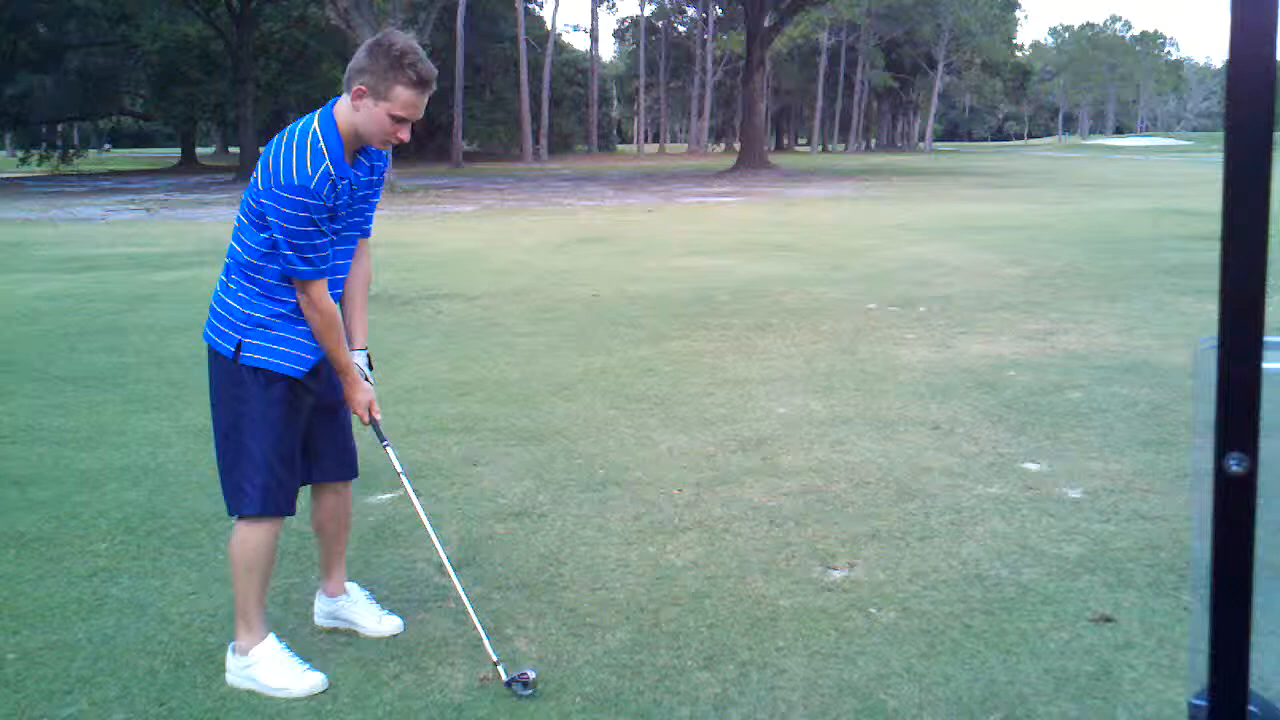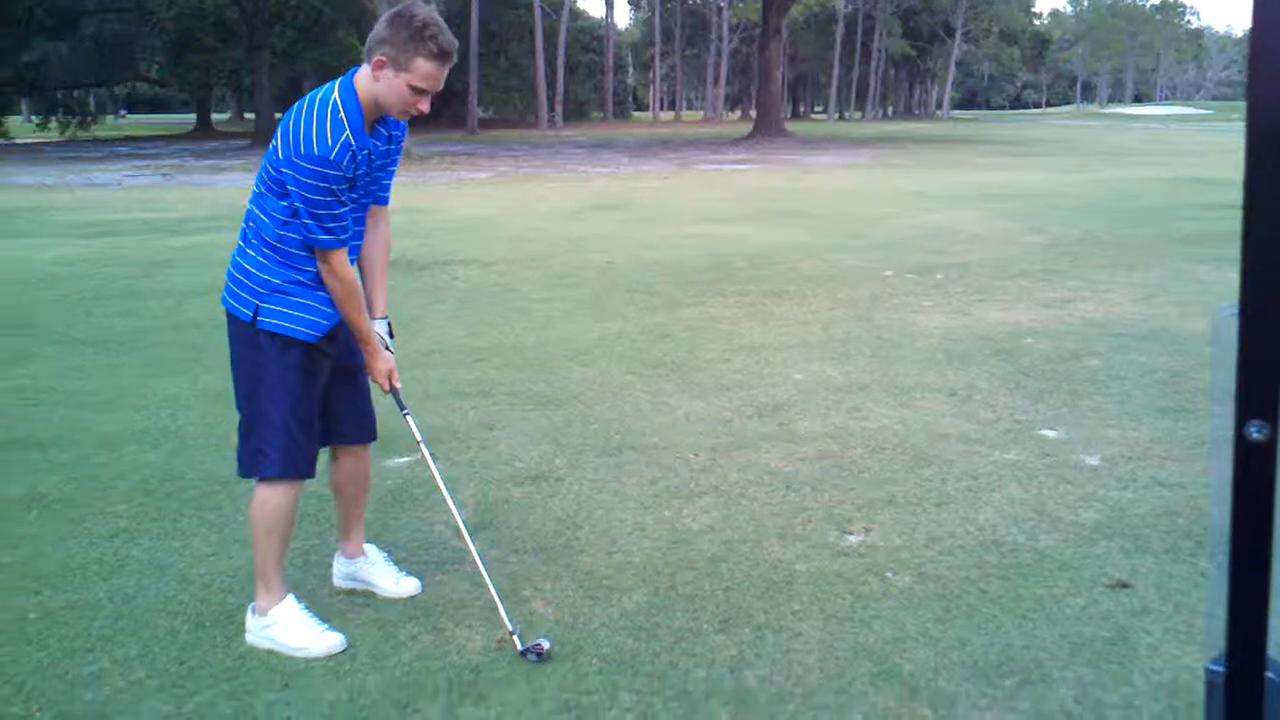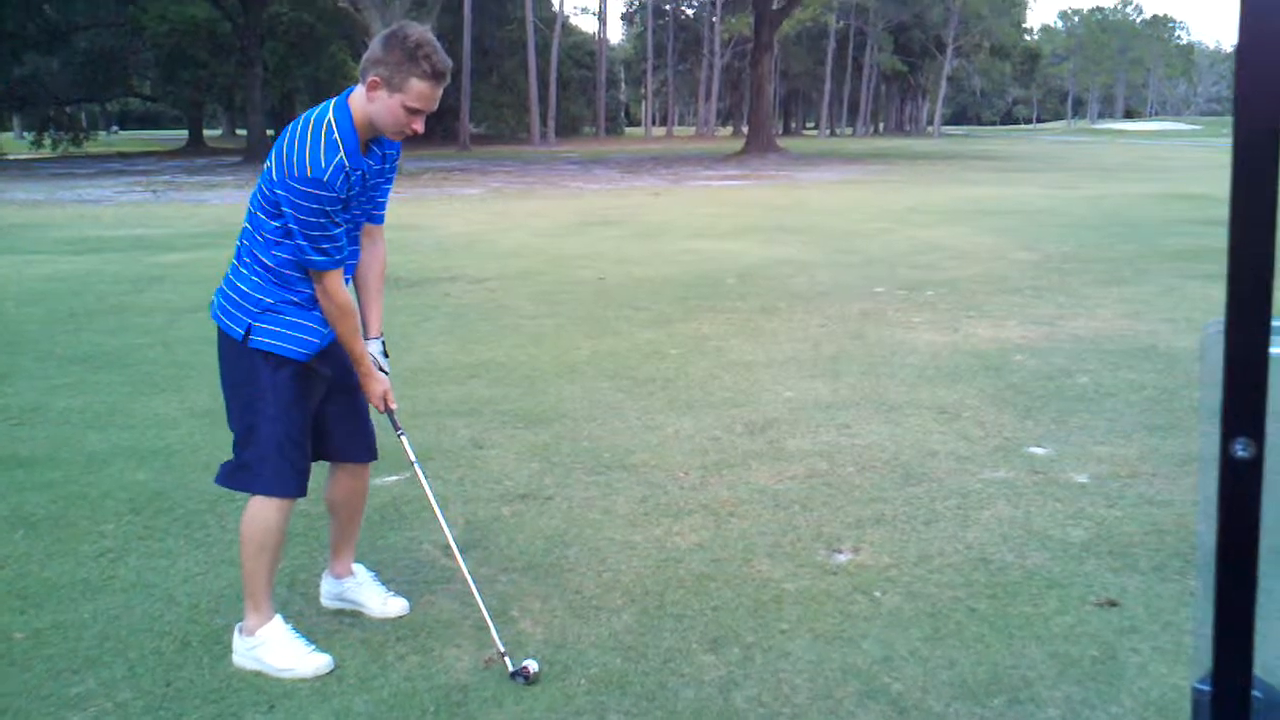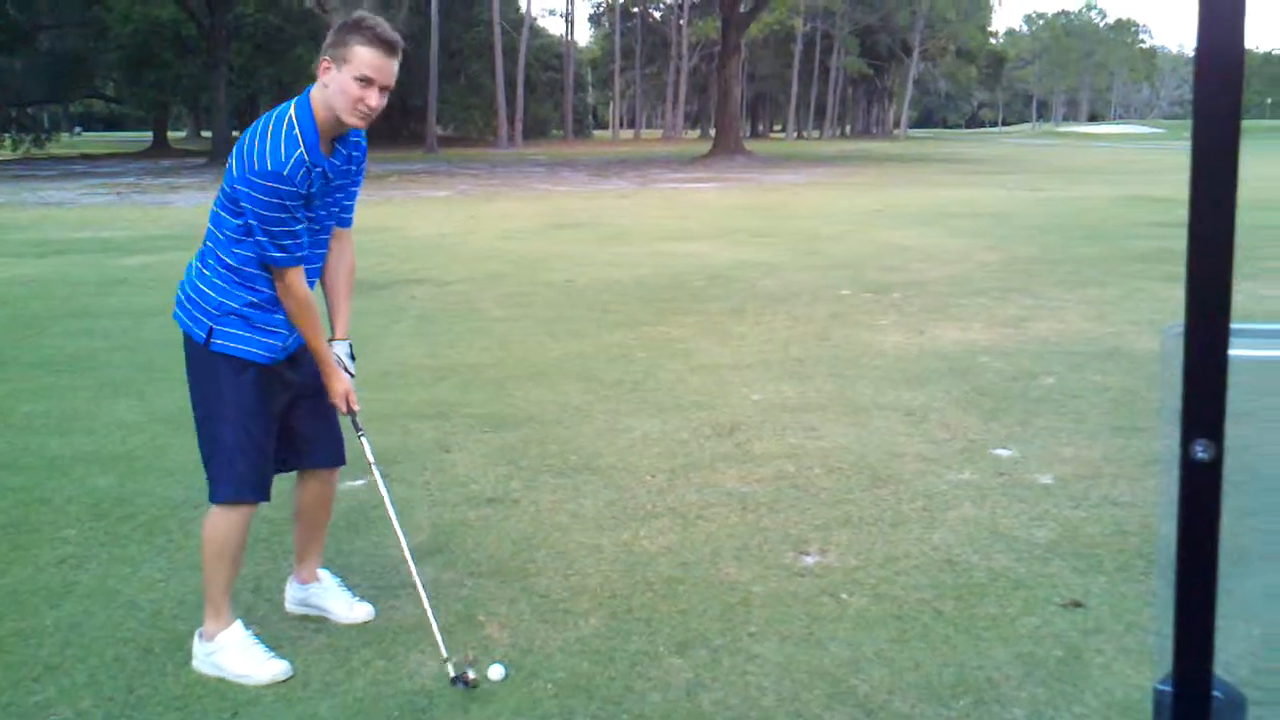
dt=0.4s
person 1, frame 1
left shoulder: (371, 153)
right shoulder: (299, 168)
right elbow: (313, 294)
left wrist: (360, 353)
right wrist: (350, 378)
left hip: (314, 343)
right hip: (259, 346)
left knee: (334, 473)
right knee: (265, 498)
left ankle: (335, 594)
right ankle: (249, 648)
person 1, frame 2
left shoulder: (388, 122)
right shoulder: (320, 138)
right elbow: (333, 261)
left wrist: (380, 321)
right wrist: (370, 347)
left hip: (330, 307)
right hip: (276, 310)
left knee: (353, 436)
right knee: (284, 460)
left ankle: (353, 556)
right ankle: (269, 607)
person 1, frame 3
left shoulder: (382, 140)
right shoulder: (315, 159)
right elbow: (329, 283)
left wrist: (375, 340)
right wrist: (367, 369)
left hip: (323, 326)
right hip: (267, 328)
left knee: (353, 452)
right knee: (277, 478)
left ankle: (341, 574)
right ankle: (256, 628)
person 1, frame 4
left shoulder: (350, 143)
right shoulder: (276, 155)
right elbow: (288, 280)
left wrist: (341, 342)
right wrist: (329, 367)
left hip: (288, 329)
right hip: (232, 330)
left knee: (321, 457)
right knee: (238, 485)
left ankle: (307, 580)
right ankle: (216, 633)
